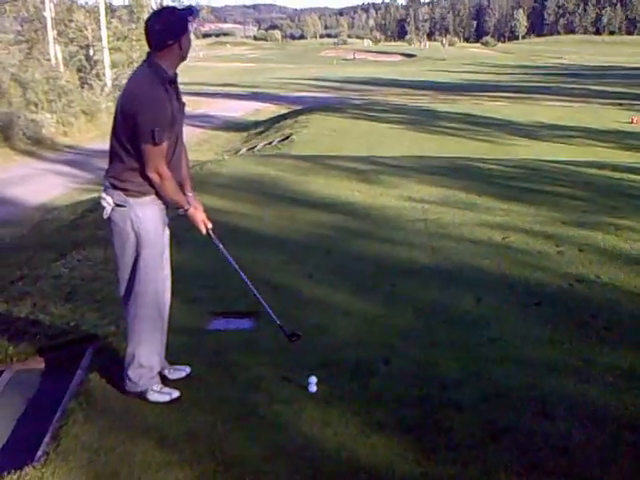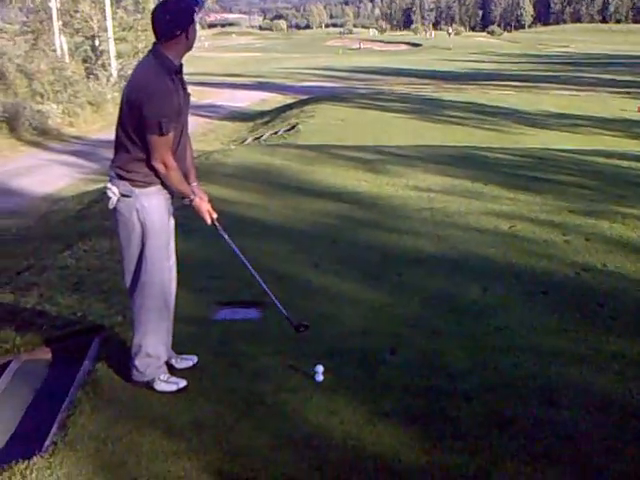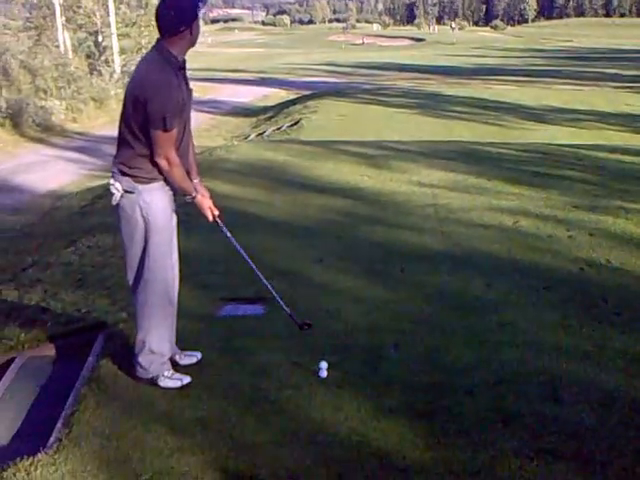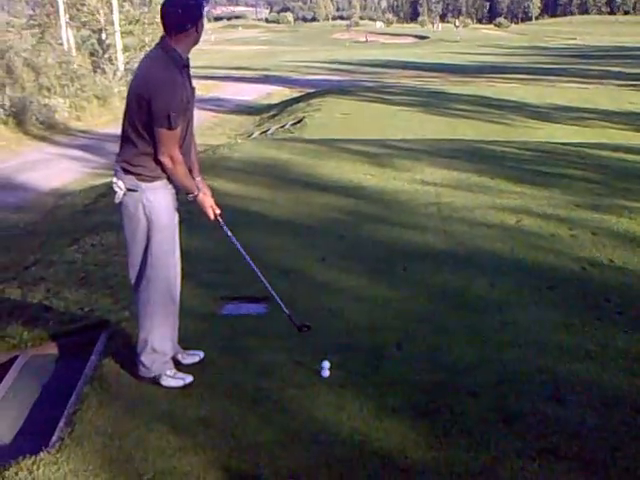
dt=0.1s
person 1, frame 1
left shoulder: (166, 80)
right shoulder: (149, 94)
left elbow: (176, 143)
right elbow: (155, 169)
left wrist: (190, 194)
right wrist: (187, 208)
left hip: (150, 199)
right hip: (135, 203)
left knee: (157, 287)
right knee: (146, 292)
left ankle: (154, 362)
right ankle: (140, 377)
person 1, frame 2
left shoulder: (168, 70)
right shoulder: (156, 85)
left elbow: (180, 134)
right elbow: (160, 159)
left wrist: (194, 183)
right wrist: (192, 197)
left hip: (153, 189)
right hip: (141, 192)
left knee: (163, 277)
right knee: (152, 281)
left ankle: (161, 350)
right ankle: (147, 366)
person 1, frame 3
left shoulder: (170, 65)
right shoulder: (161, 81)
left elbow: (181, 132)
right elbow: (164, 156)
left wrist: (196, 180)
right wrist: (193, 194)
left hip: (155, 184)
right hip: (143, 188)
left knee: (165, 273)
right knee: (155, 278)
left ankle: (165, 347)
right ankle: (151, 362)
person 1, frame 4
left shoulder: (167, 62)
right shoulder: (167, 79)
left elbow: (183, 132)
right elbow: (167, 154)
left wrist: (198, 178)
right wrist: (196, 193)
left hip: (155, 182)
right hip: (146, 186)
left knee: (166, 272)
right knee: (157, 276)
left ankle: (167, 346)
right ankle: (154, 362)
